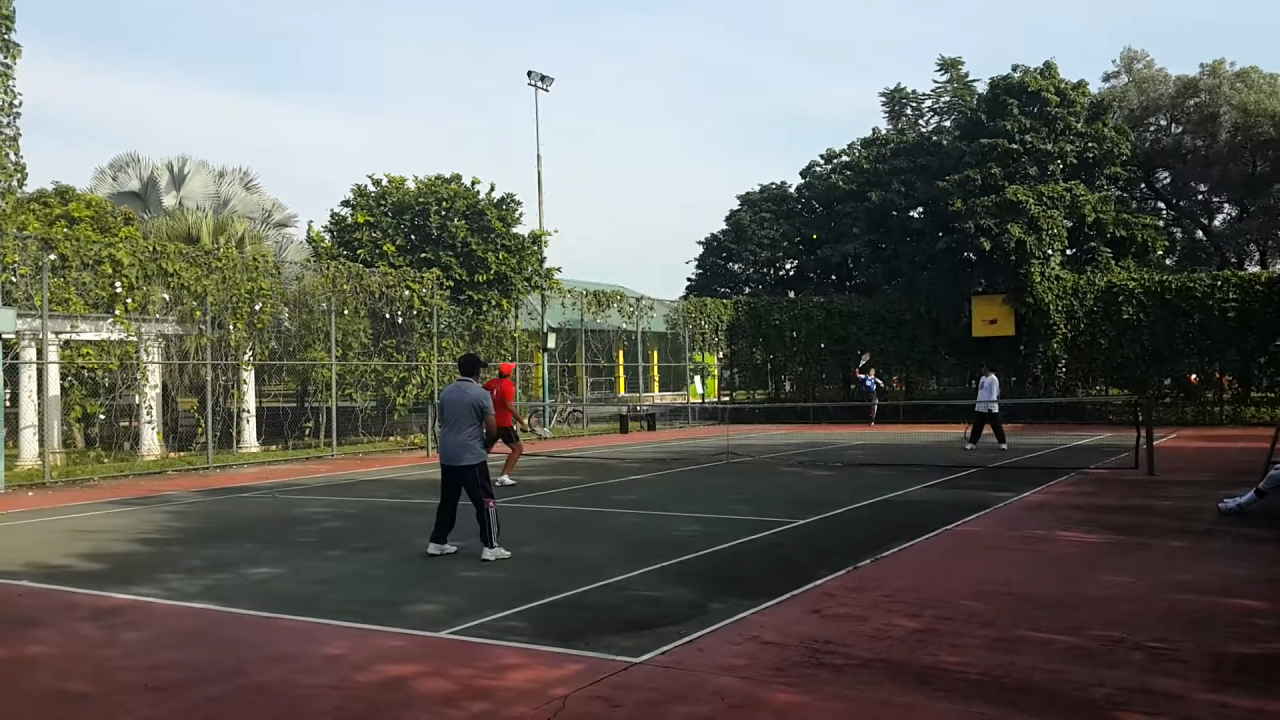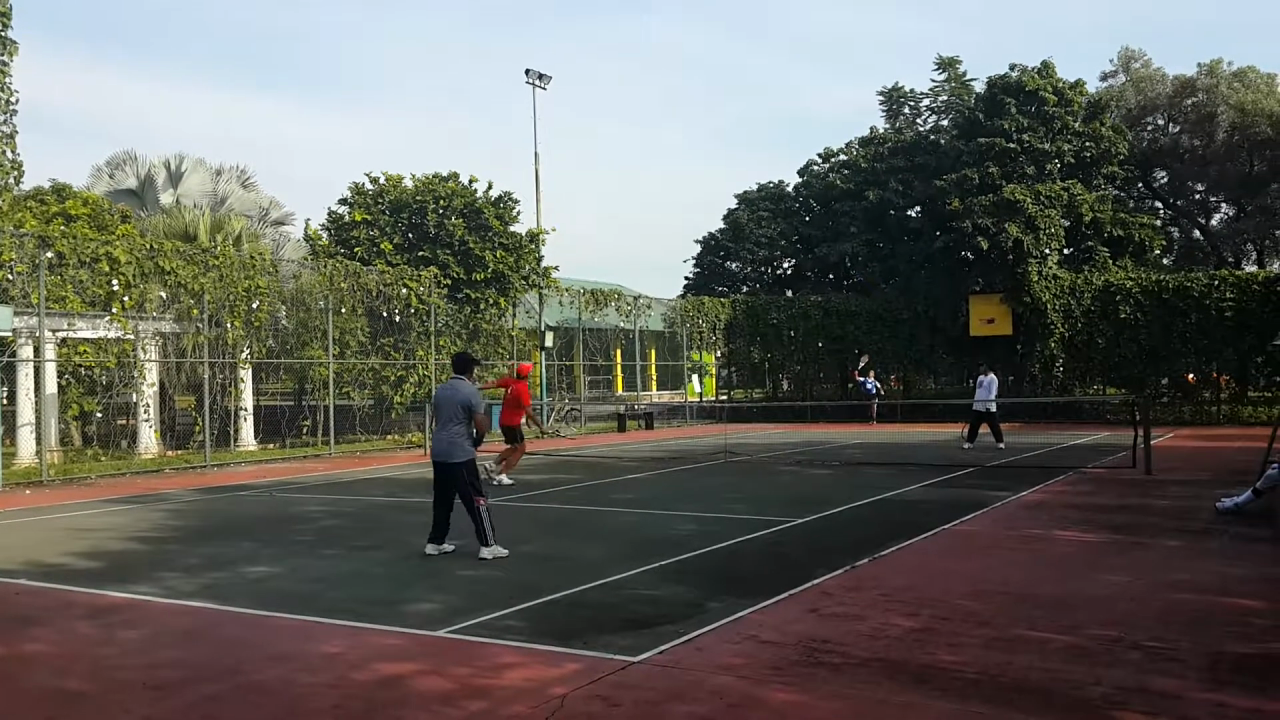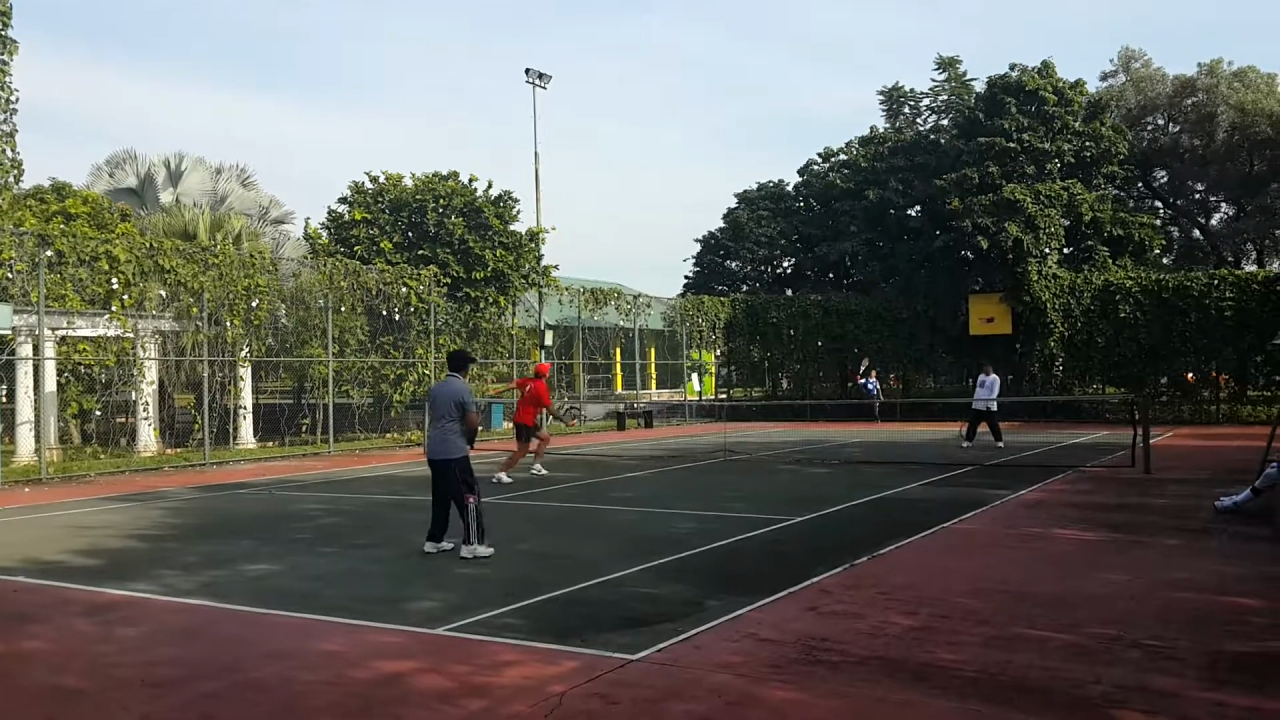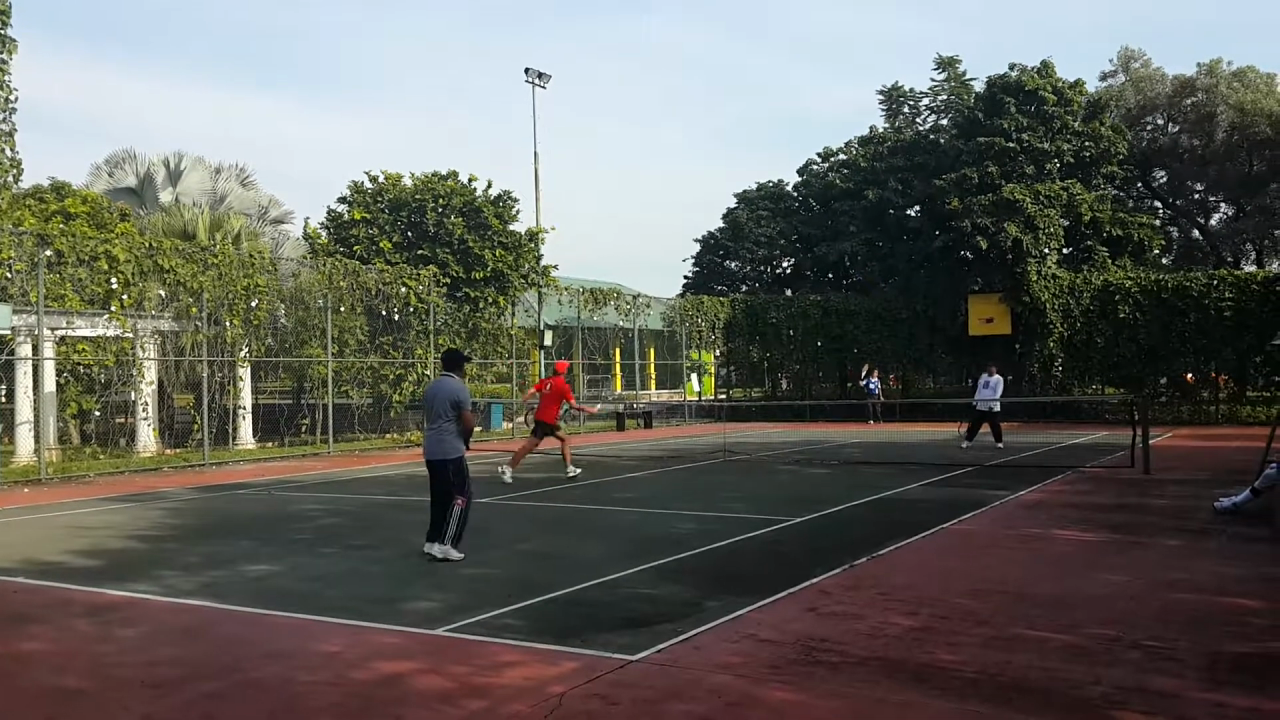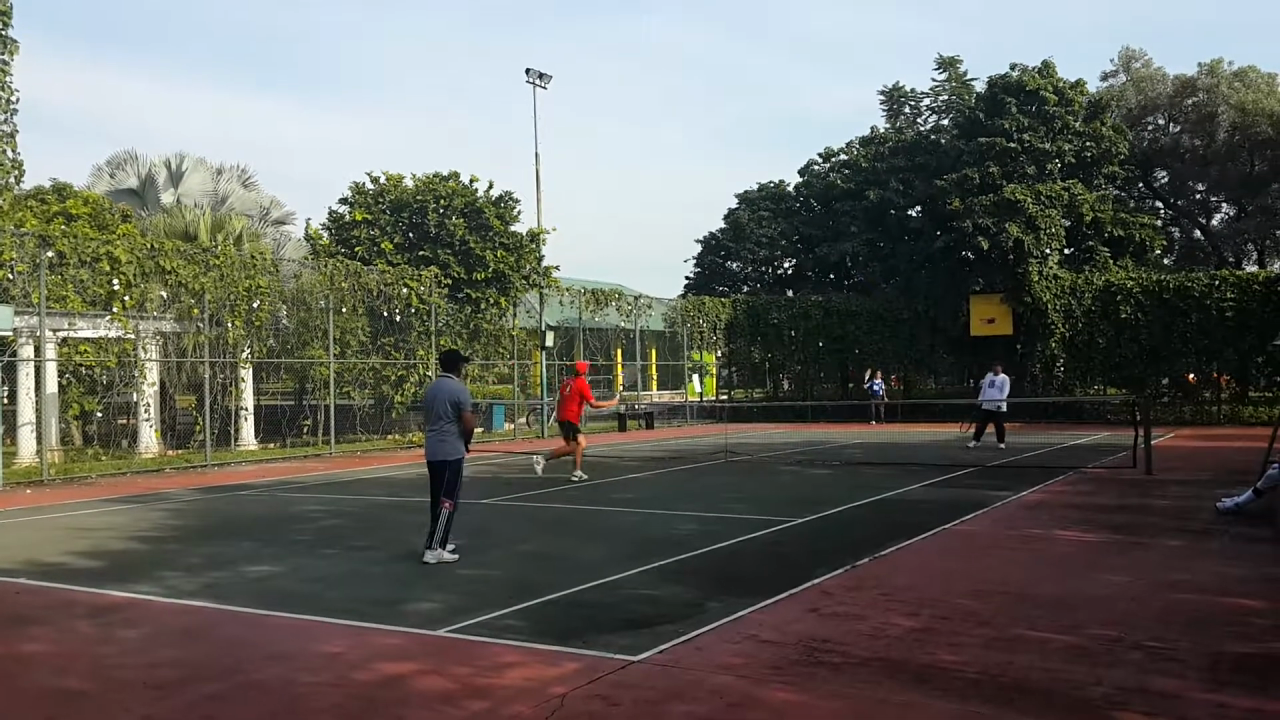
dt=0.1s
person 1, frame 1
left shoulder: (445, 393)
right shoulder: (481, 394)
right elbow: (492, 429)
right wrist: (487, 445)
left hip: (447, 455)
right hip: (471, 455)
left knee: (448, 500)
right knee: (485, 501)
left ankle: (437, 542)
right ankle: (490, 547)
person 1, frame 2
left shoulder: (439, 391)
right shoulder: (471, 392)
right elbow: (481, 427)
right wrist: (476, 442)
left hip: (438, 453)
right hip: (460, 454)
left knee: (442, 499)
right knee: (476, 498)
left ankle: (435, 542)
right ankle: (488, 546)
person 1, frame 3
left shoulder: (435, 388)
right shoulder: (463, 389)
right elbow: (473, 425)
right wrist: (469, 441)
left hip: (434, 450)
right hip: (454, 451)
left knee: (440, 497)
right knee: (468, 496)
left ankle: (434, 540)
right ankle: (472, 544)
person 1, frame 4
left shoulder: (430, 388)
right shoulder: (459, 388)
right elbow: (468, 424)
right wrist: (465, 440)
left hip: (431, 450)
right hip: (450, 451)
left knee: (439, 497)
right knee: (460, 497)
left ankle: (434, 540)
right ankle: (445, 545)
person 1, frame 5
left shoulder: (430, 389)
right shoulder: (459, 389)
right elbow: (469, 425)
right wrist: (465, 442)
left hip: (432, 451)
right hip: (451, 452)
left knee: (438, 499)
right knee: (448, 501)
left ankle: (435, 543)
right ankle: (434, 549)
